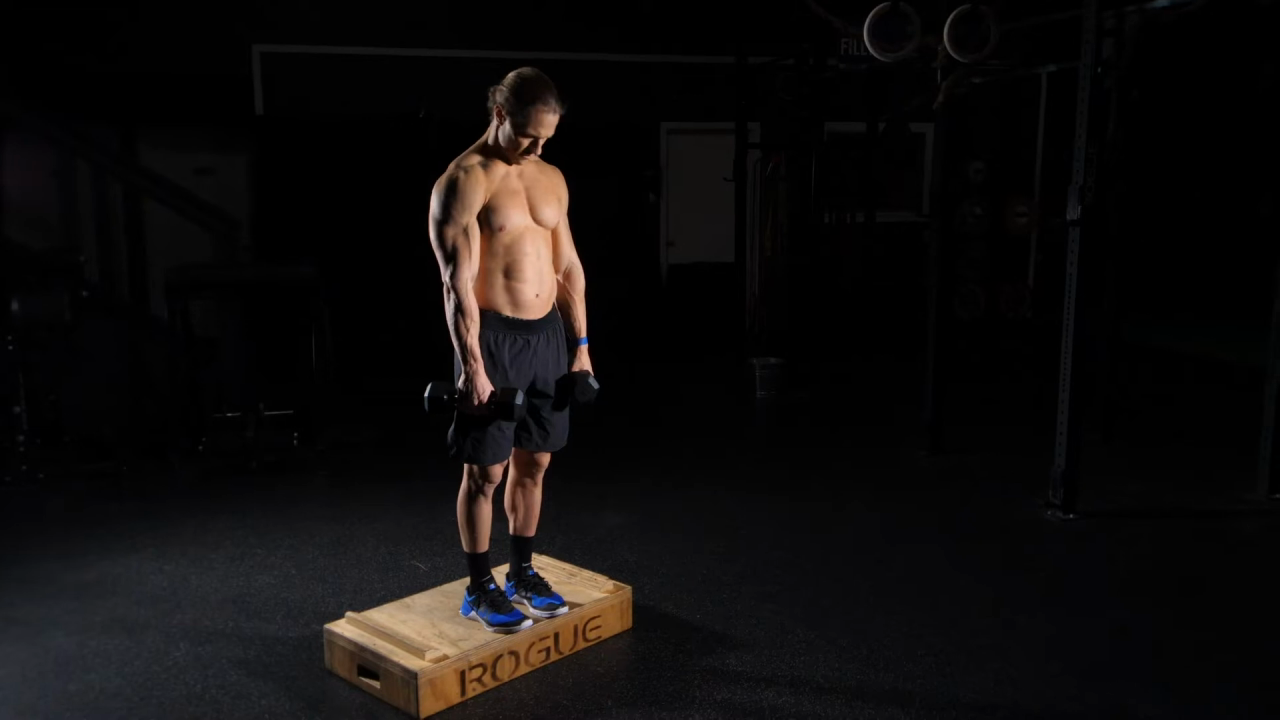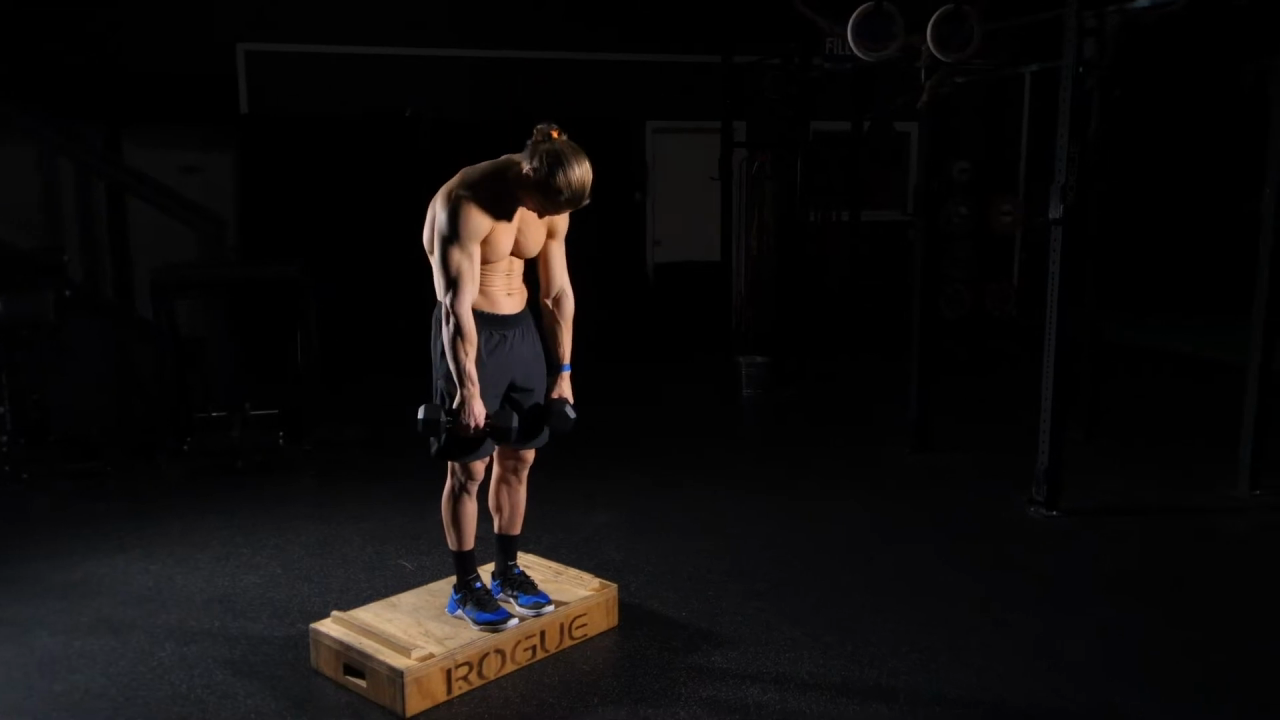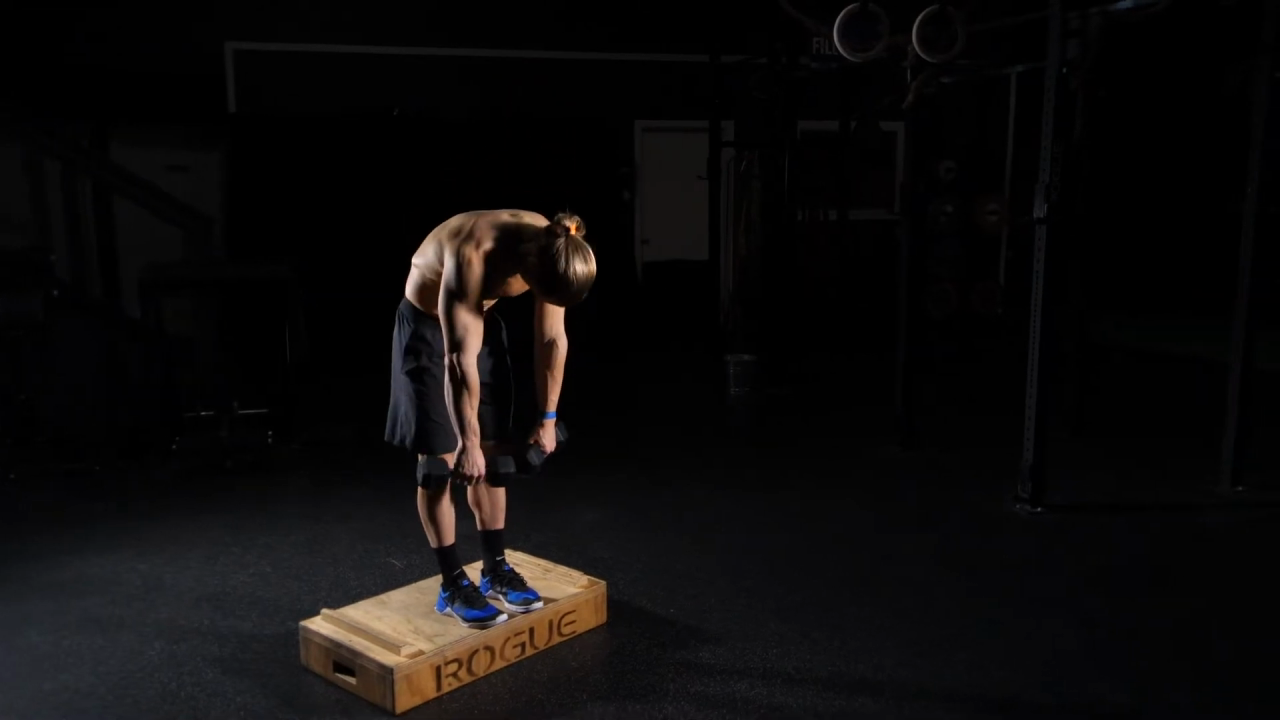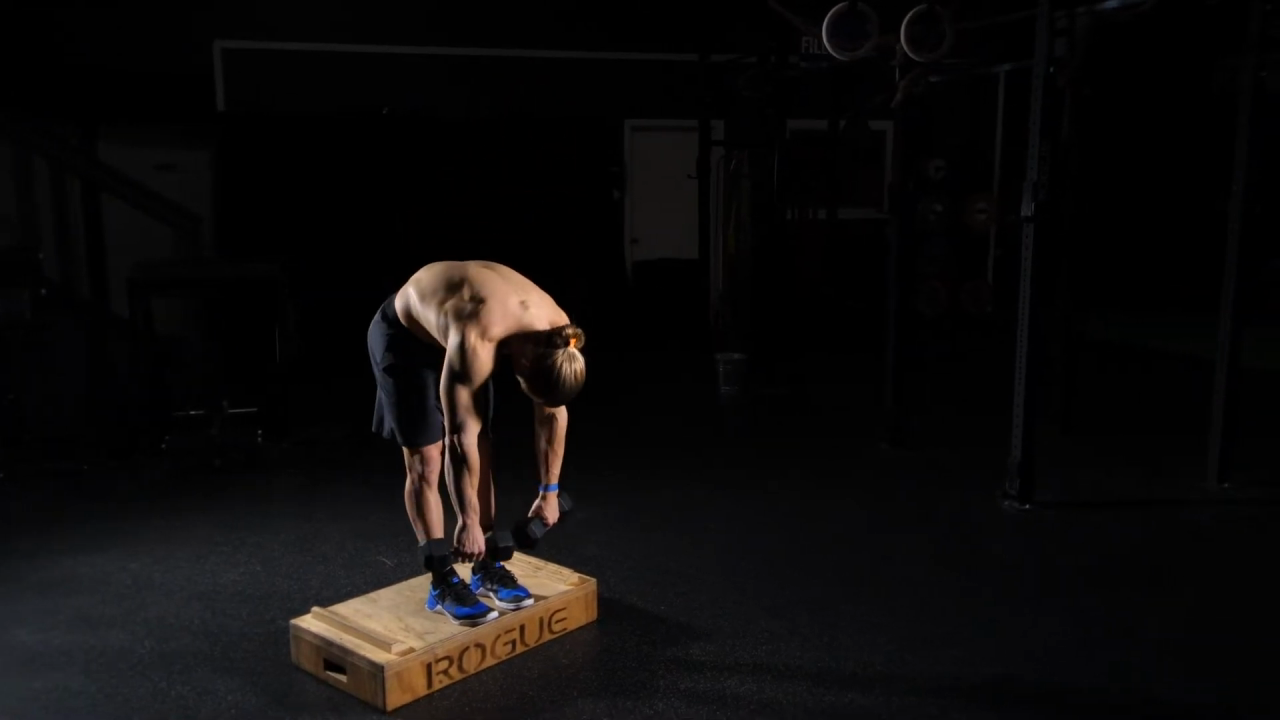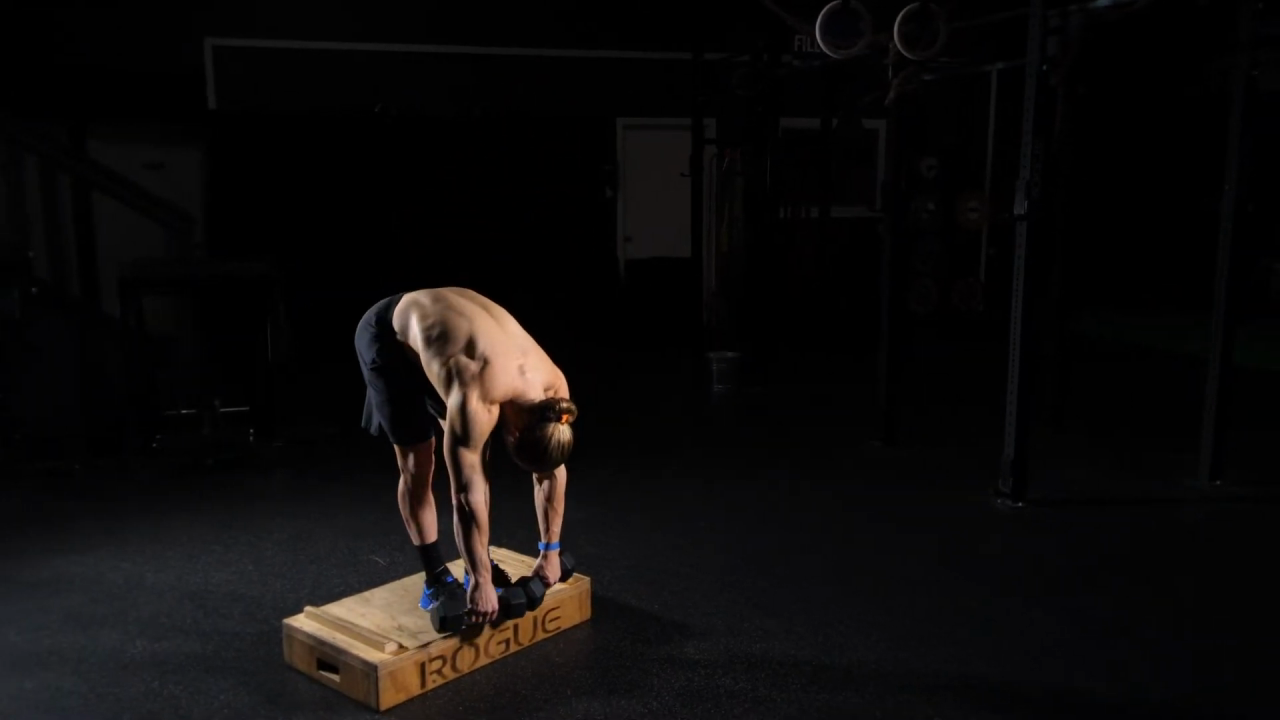
dt=1s
person 1, frame 1
left shoulder: (551, 179)
right shoulder: (463, 181)
left elbow: (568, 267)
right elbow: (458, 283)
left wrist: (580, 344)
right wrist: (472, 365)
left hip: (547, 336)
right hip: (494, 338)
left knee: (534, 464)
right knee: (486, 471)
left ankle: (522, 573)
right ankle: (479, 589)
person 1, frame 2
left shoulder: (551, 208)
right shoulder: (465, 203)
left elbow: (558, 292)
right elbow: (457, 306)
left wrist: (563, 371)
right wrist: (468, 388)
left hip: (521, 330)
right hip: (471, 334)
left knee: (518, 459)
right knee: (469, 467)
left ankle: (507, 571)
right ankle: (466, 587)
person 1, frame 3
left shoulder: (552, 252)
right shoulder: (474, 256)
left elbow: (552, 341)
right elbow: (459, 360)
left wrist: (547, 418)
right wrist: (468, 442)
left hip: (483, 326)
right hip: (428, 329)
right knee: (441, 461)
left ankle: (495, 569)
right ankle: (453, 586)
person 1, frame 4
left shoulder: (556, 332)
right shoulder: (476, 341)
left elbow: (553, 412)
right elbow: (460, 436)
left wrist: (549, 491)
right wrist: (469, 522)
left hip: (451, 336)
right hip: (403, 336)
left knee: (482, 451)
right knee: (427, 460)
left ankle: (487, 568)
right ankle: (443, 584)
person 1, frame 5
left shoulder: (553, 385)
right shoulder: (477, 398)
left elbow: (551, 474)
right elbow: (467, 495)
left wrist: (550, 550)
right wrist: (482, 581)
left hip: (441, 321)
right hip: (388, 337)
left knee: (474, 455)
right knee: (418, 461)
left ankle: (481, 565)
right ankle: (436, 582)
